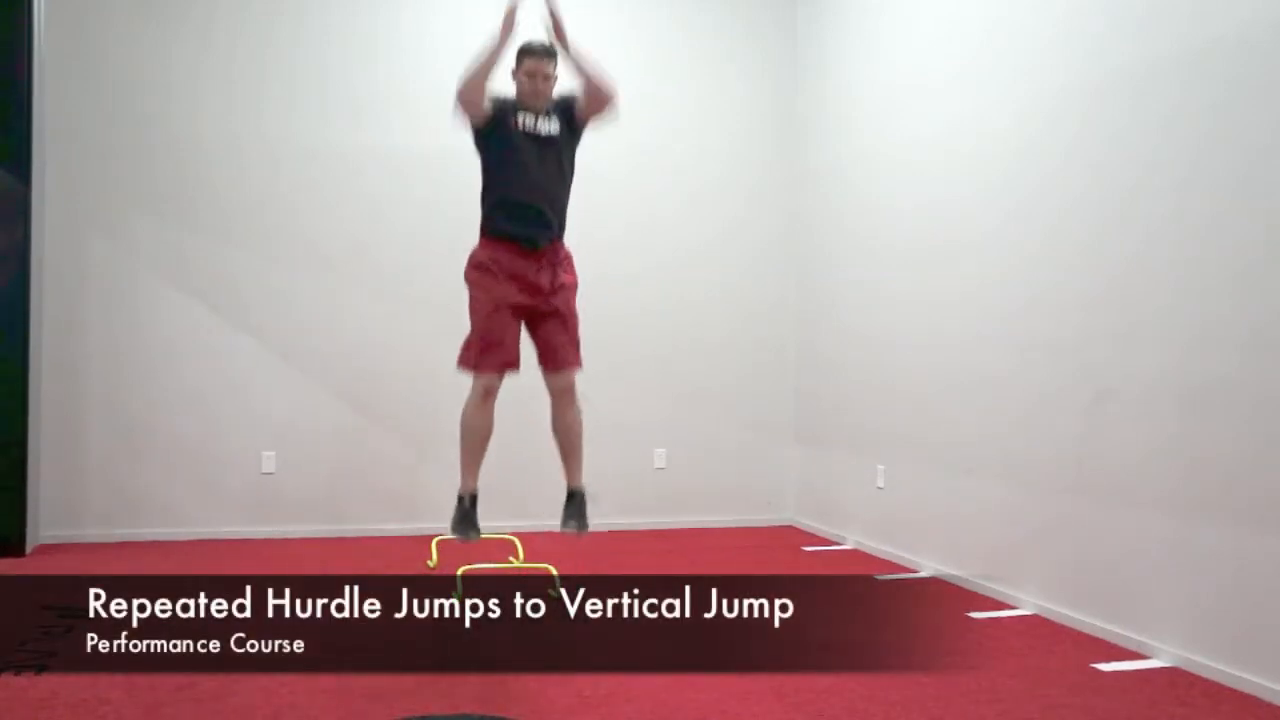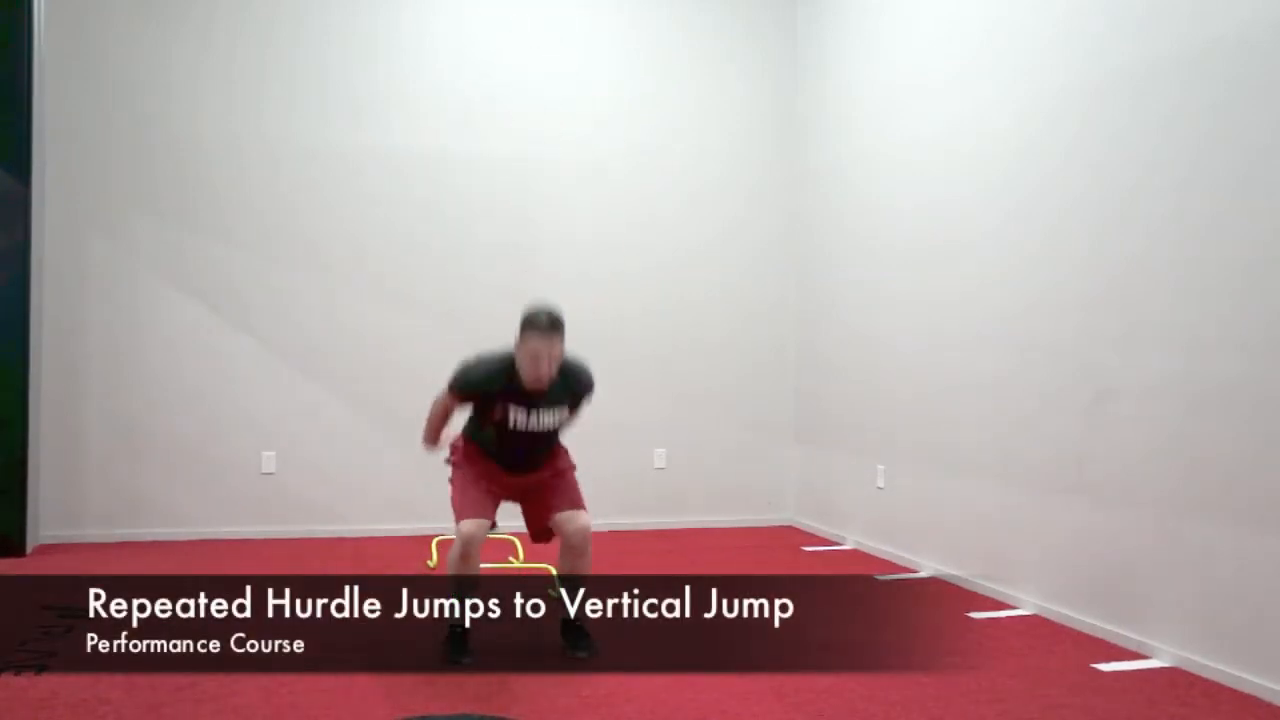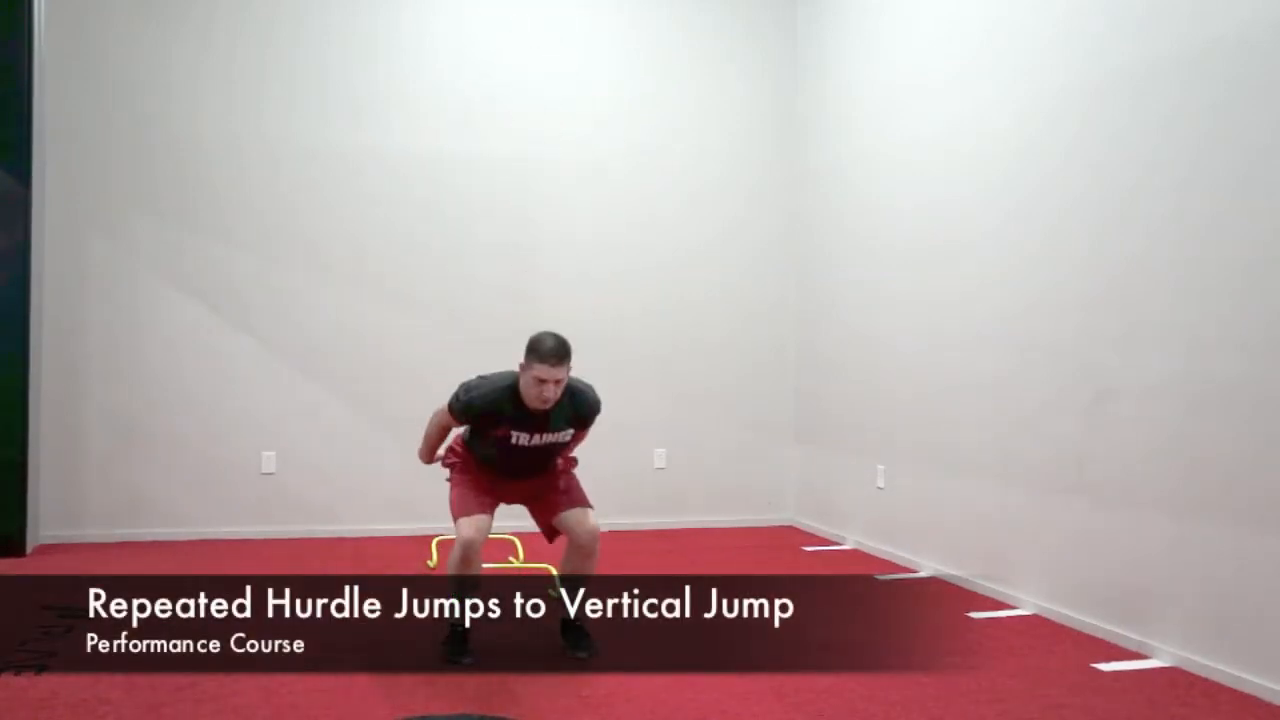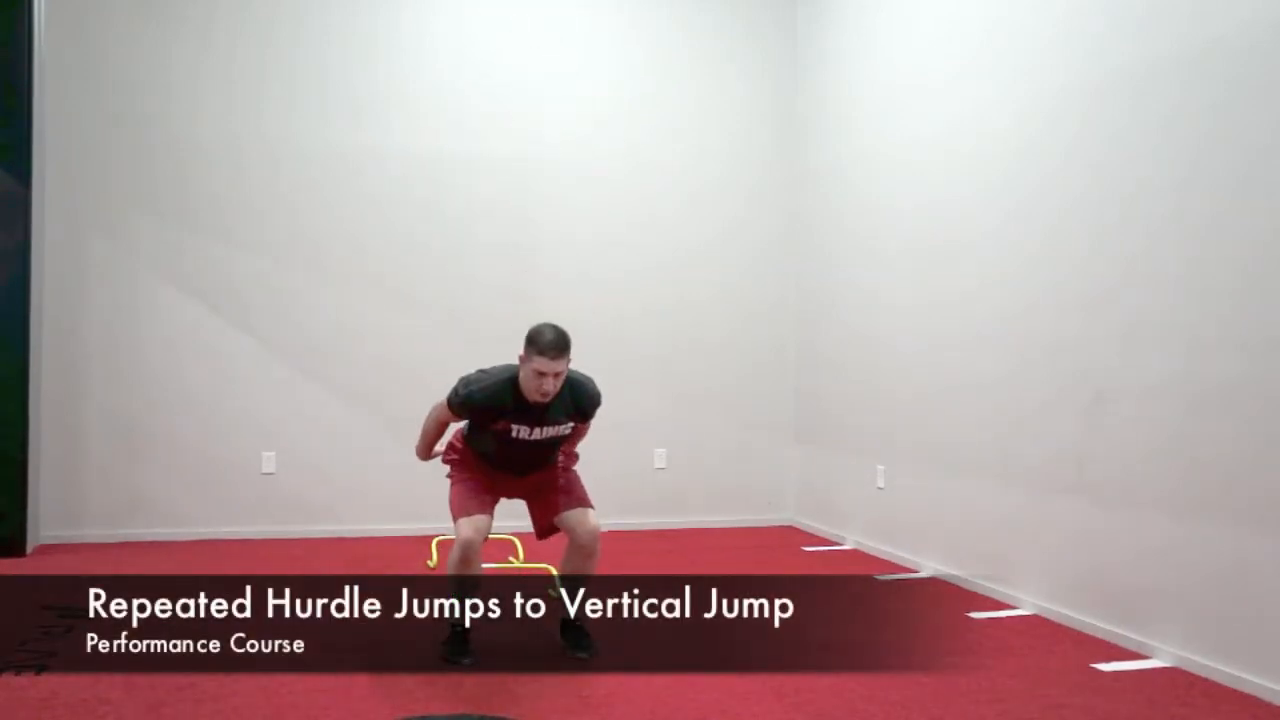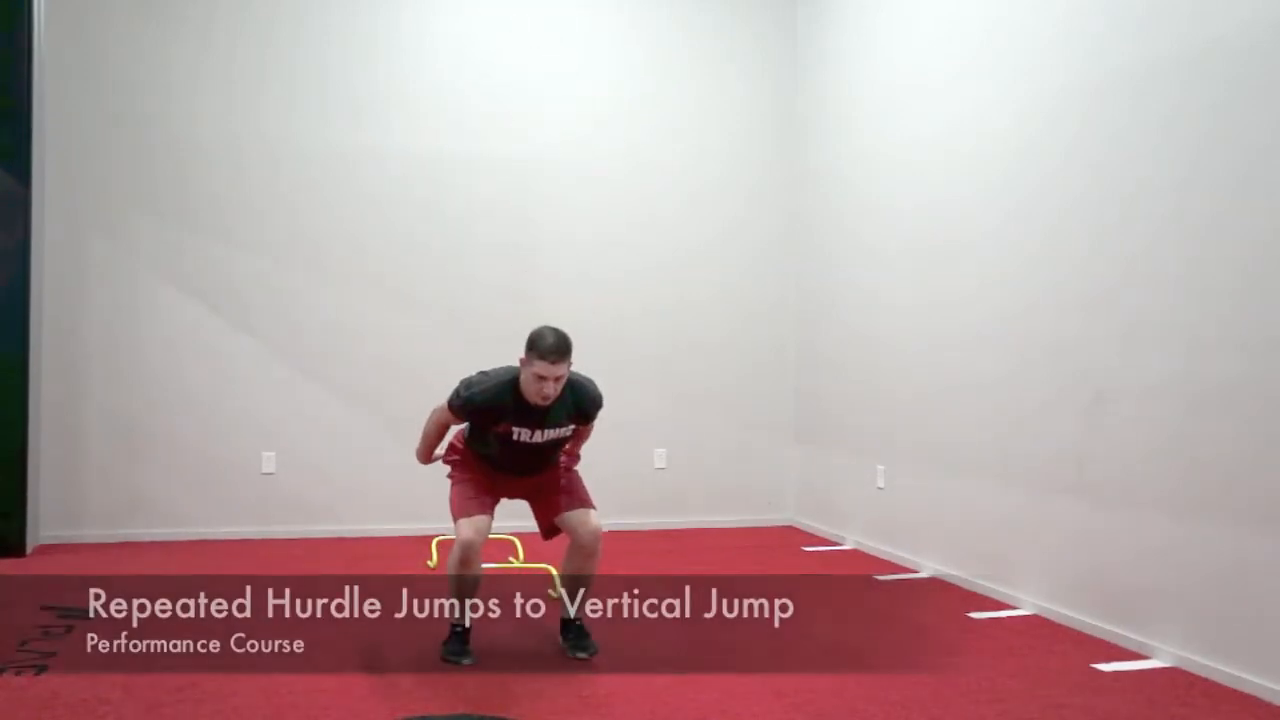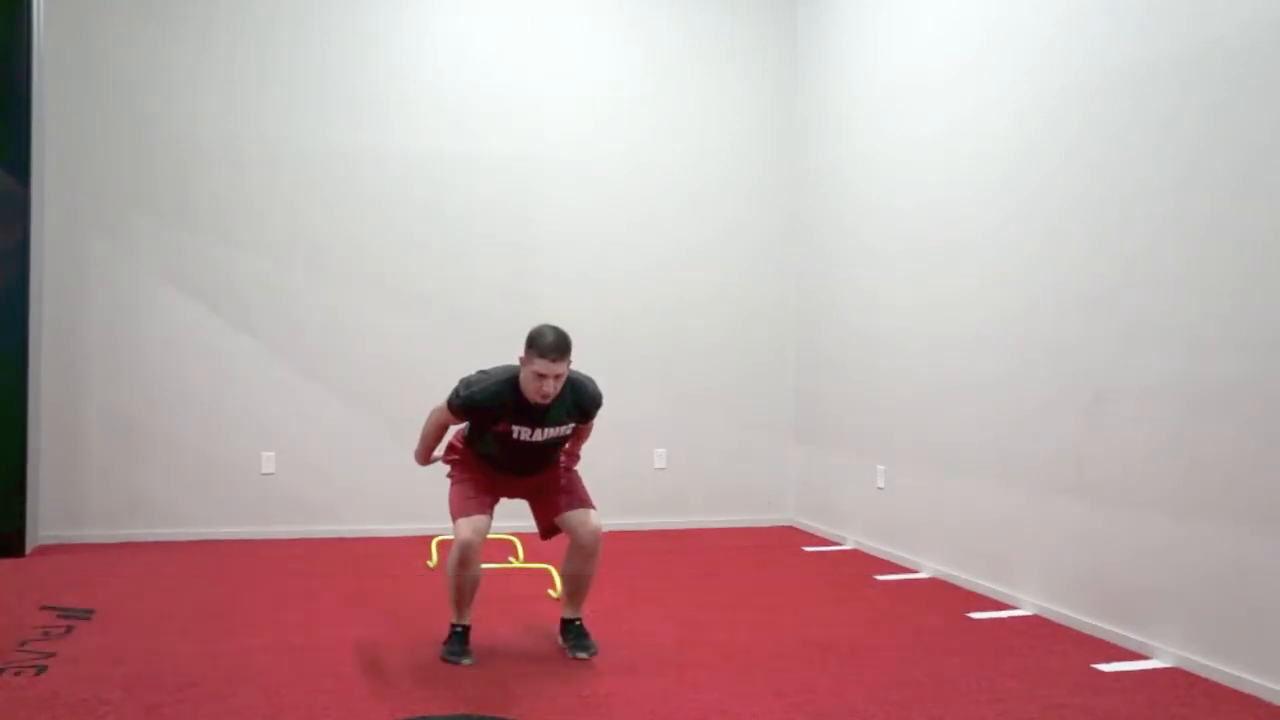
dt=0.3s
person 1, frame 1
left shoulder: (566, 114)
right shoulder: (495, 114)
left elbow: (605, 99)
right elbow: (465, 98)
left hip: (552, 265)
right hip: (498, 264)
left knee: (563, 385)
right knee: (486, 384)
left ankle: (575, 493)
right ankle: (466, 499)
person 1, frame 2
left shoulder: (577, 379)
right shoulder: (483, 374)
right elbow: (445, 401)
right wrist: (430, 441)
left hip: (543, 465)
right hip: (482, 462)
left knee: (579, 533)
right knee: (470, 536)
left ankle: (571, 622)
right ankle: (459, 627)
person 1, frame 3
left shoulder: (583, 401)
right shoulder: (485, 395)
right elbow: (442, 418)
left wrist: (561, 455)
right wrist: (426, 455)
left hip: (544, 470)
right hip: (479, 468)
left knee: (588, 533)
right knee: (470, 538)
left ankle: (571, 621)
right ankle: (459, 627)
person 1, frame 4
left shoulder: (584, 393)
right shoulder: (484, 390)
right elbow: (440, 414)
left wrist: (566, 452)
right wrist: (424, 451)
left hip: (545, 466)
right hip: (479, 463)
left knee: (588, 532)
right knee: (469, 538)
left ankle: (571, 621)
right ankle: (459, 627)
person 1, frame 5
left shoulder: (585, 395)
right shoulder: (485, 392)
right elbow: (442, 416)
left wrist: (571, 454)
right wrist: (424, 455)
left hip: (547, 466)
right hip: (480, 464)
left knee: (590, 532)
right knee: (469, 539)
left ankle: (571, 621)
right ankle: (459, 627)
person 1, frame 6
left shoulder: (585, 394)
right shoulder: (484, 391)
right elbow: (440, 417)
left wrist: (571, 455)
right wrist: (423, 456)
left hip: (546, 466)
right hip: (480, 463)
left knee: (589, 532)
right knee: (468, 539)
left ankle: (572, 621)
right ankle: (459, 627)
